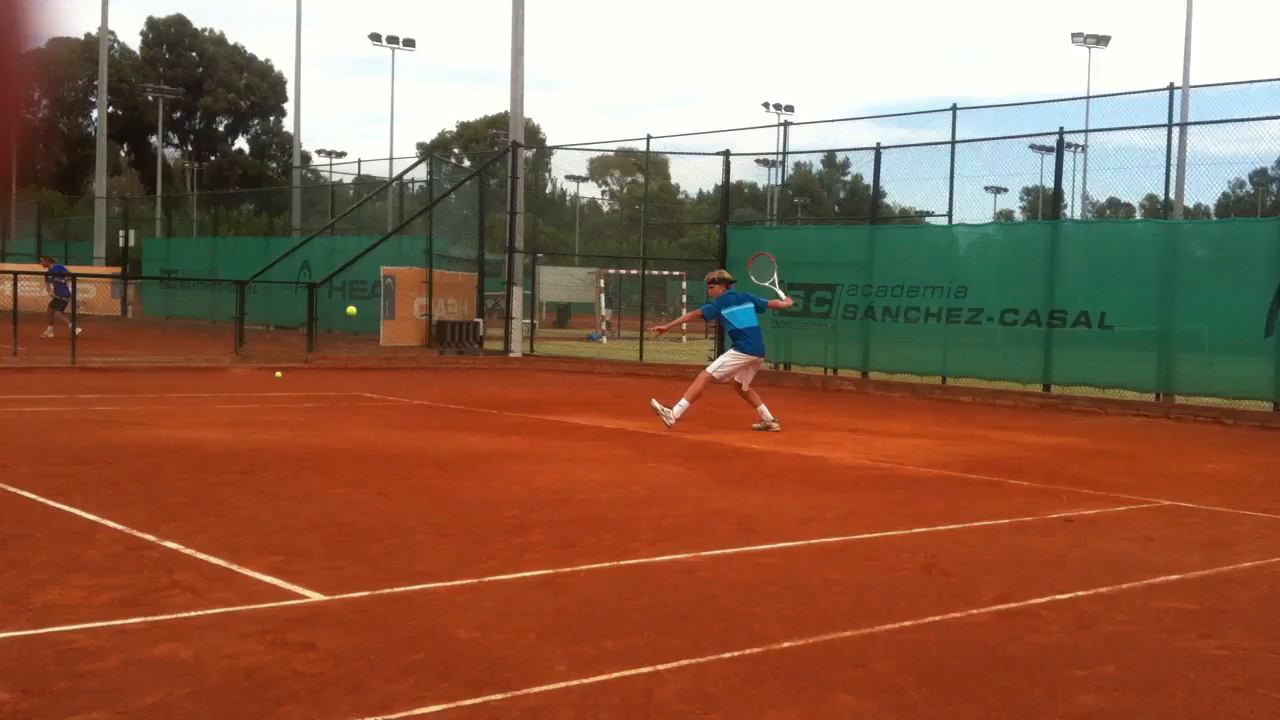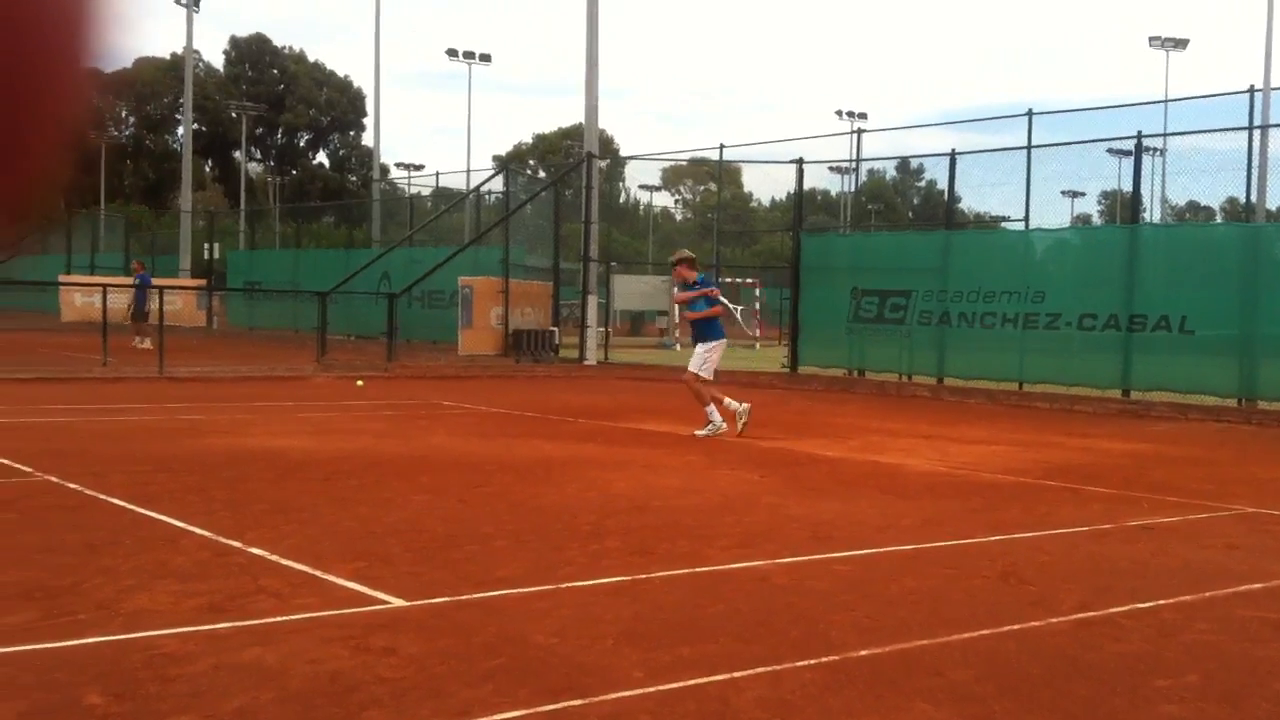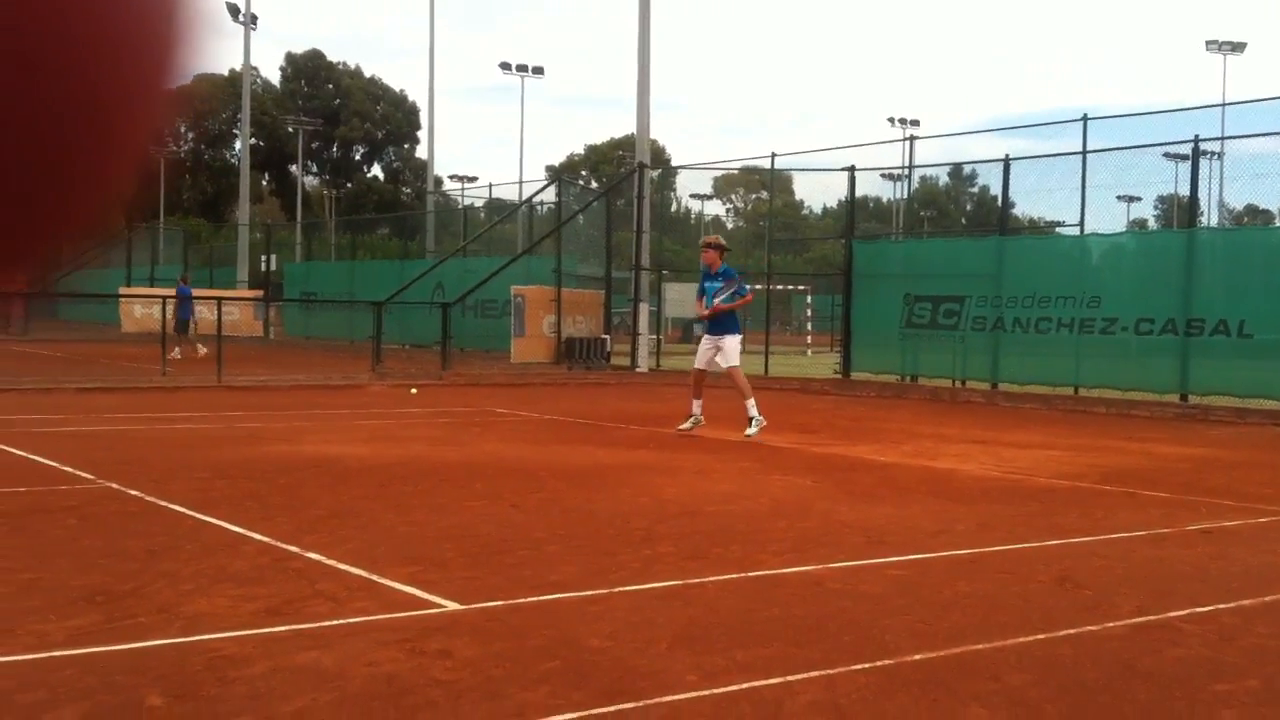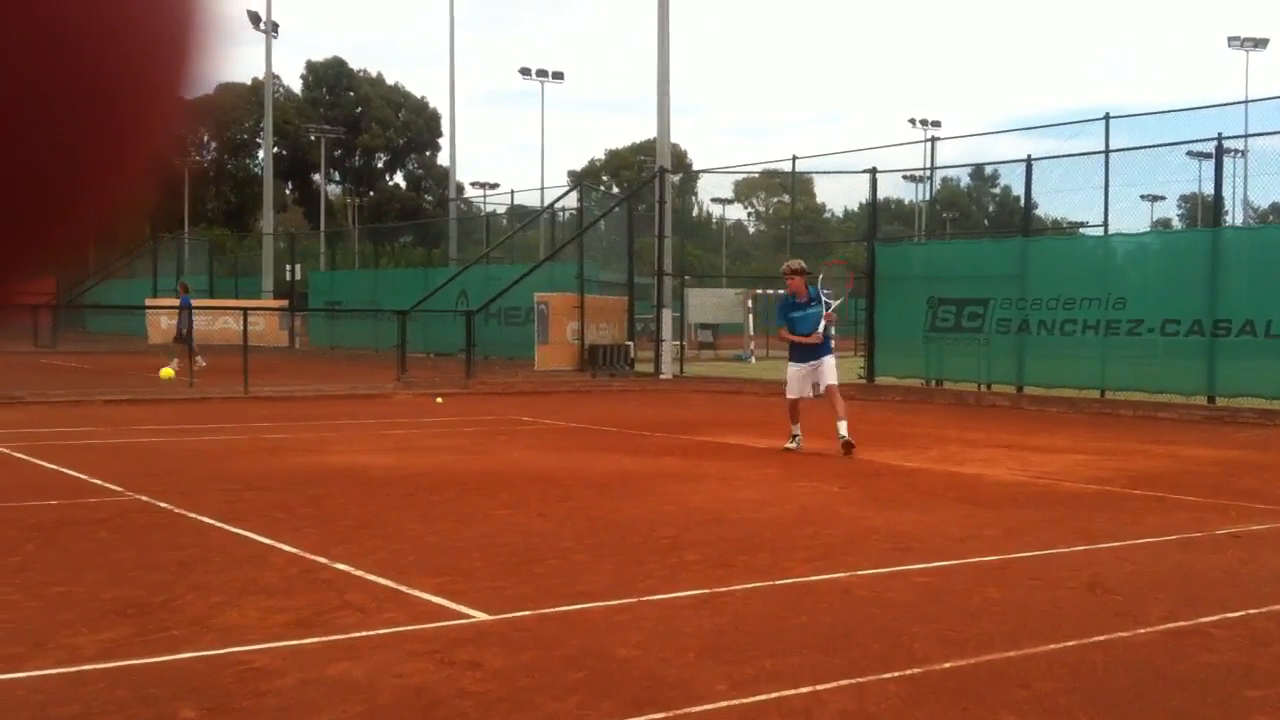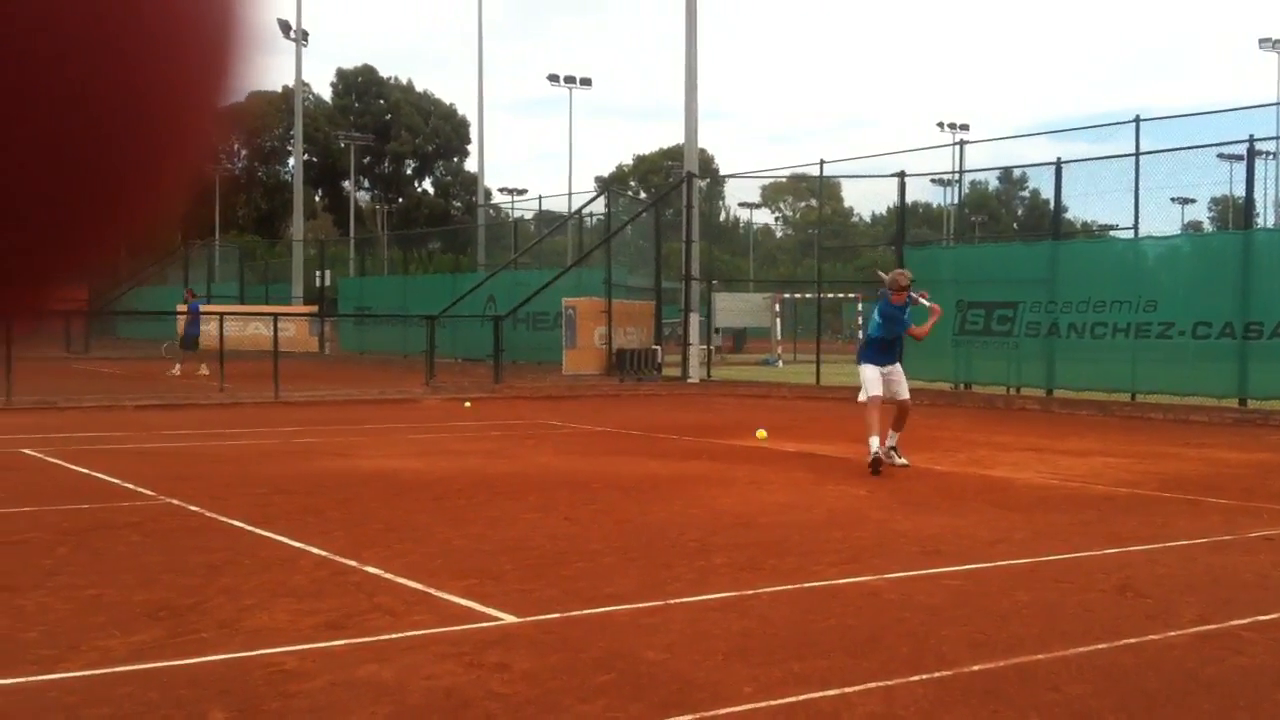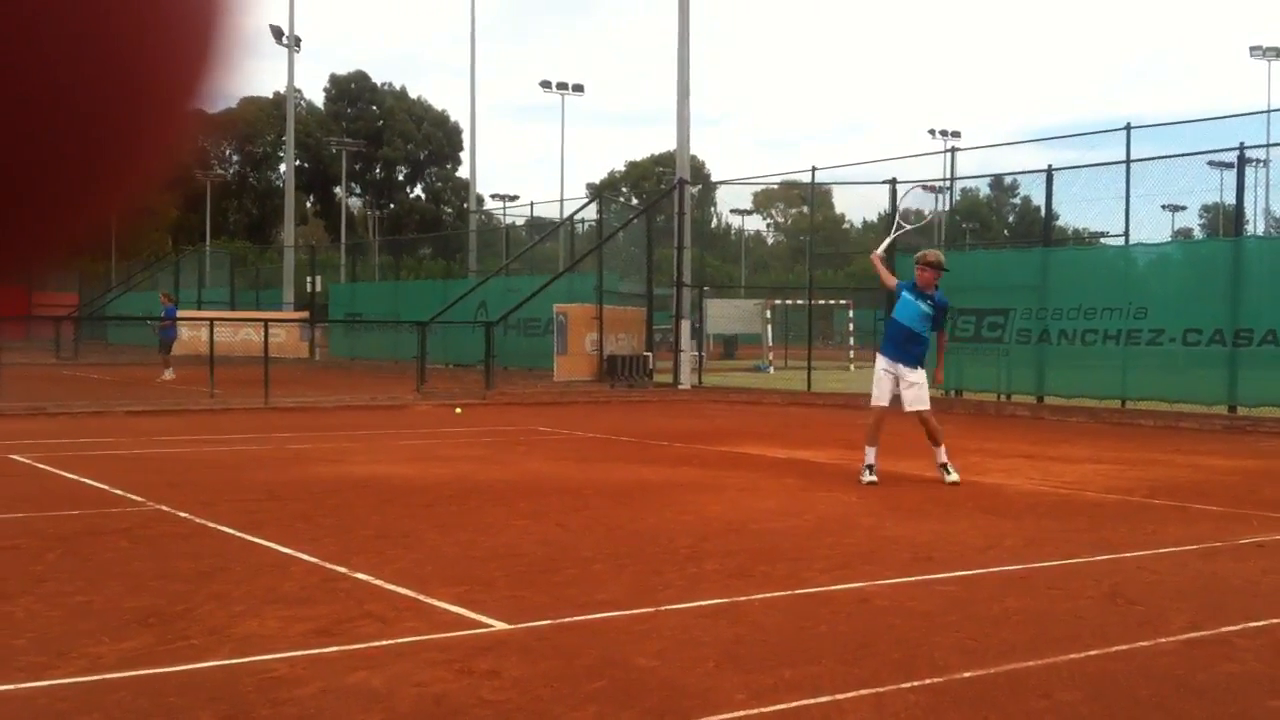
dt=0.7s
person 1, frame 1
left shoulder: (720, 302)
right shoulder: (747, 298)
left elbow: (694, 314)
right elbow: (774, 304)
left wrist: (666, 326)
right wrist: (786, 301)
left hip: (742, 351)
right hip: (758, 353)
left knee: (704, 377)
right knee: (742, 388)
left ankle: (673, 414)
right ankle: (769, 420)
person 1, frame 2
left shoulder: (707, 283)
right shoulder: (685, 288)
left elbow: (719, 309)
right elbow: (678, 299)
left wrist: (696, 315)
right wrist: (703, 292)
left hip: (712, 339)
right hip: (702, 342)
left knee: (690, 379)
right knee: (702, 388)
left ankle: (717, 422)
right ankle: (739, 408)
person 1, frame 3
left shoulder: (731, 274)
right shoulder: (705, 275)
left elbow: (748, 298)
right elbow: (699, 296)
left wrist: (724, 307)
right wrist: (700, 310)
left hip: (729, 332)
right hip: (710, 333)
left knee: (733, 371)
right knee: (697, 372)
left ankle: (755, 418)
right ankle: (696, 415)
person 1, frame 4
left shoulder: (819, 296)
right shoulder: (785, 303)
left elbow: (832, 318)
right elbow: (783, 334)
left wrist: (829, 319)
right wrist: (806, 340)
left hip: (823, 355)
right hip: (798, 359)
left knee: (832, 390)
right knee: (793, 401)
left ankle: (843, 436)
right ankle: (796, 435)
person 1, frame 5
left shoulder: (903, 300)
right shoulder: (888, 310)
right elbow: (916, 333)
left wrist: (918, 297)
right wrist: (934, 317)
left hip: (891, 360)
right hip: (870, 359)
left knee: (904, 404)
right knee: (875, 400)
left ankle: (891, 446)
right ankle: (876, 452)
person 1, frame 6
left shoulder: (939, 303)
right shoulder: (907, 288)
left elbow: (940, 334)
right elbow: (891, 283)
left wrist: (939, 367)
right wrist: (877, 261)
left hip: (913, 366)
right hip: (887, 360)
left knee: (925, 416)
right knee: (878, 411)
left ankle: (944, 463)
right ankle: (869, 465)
